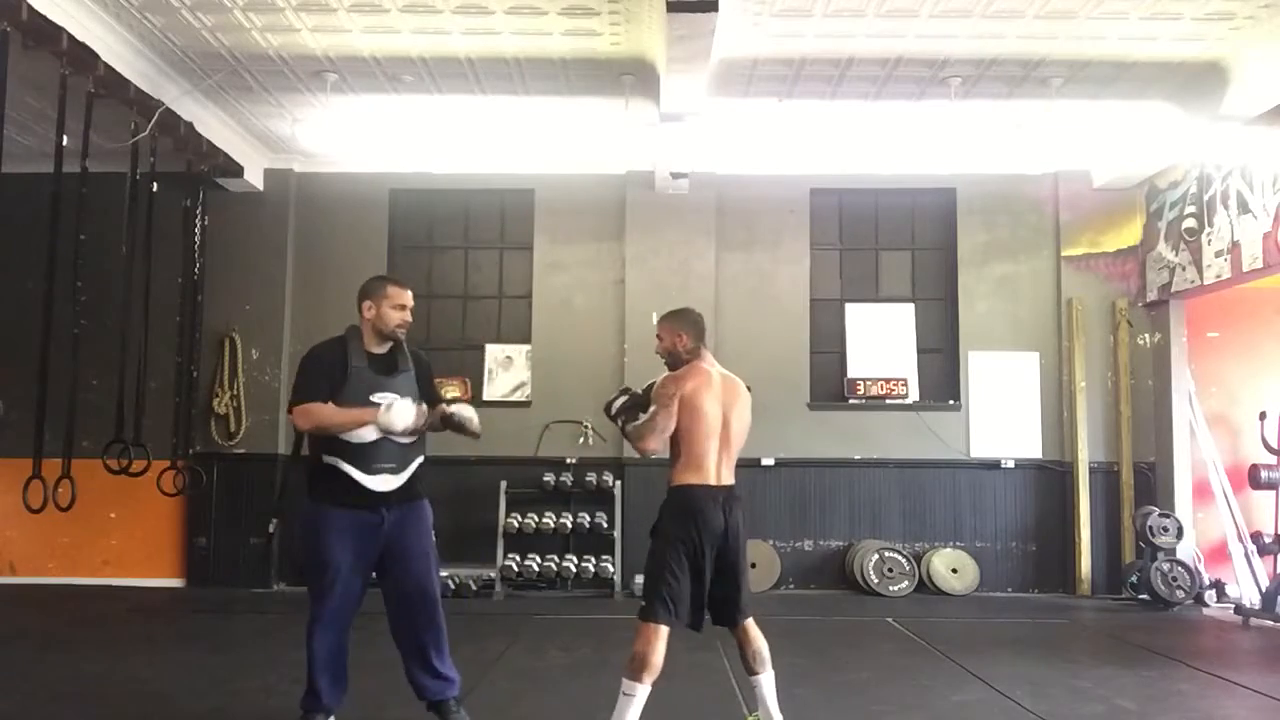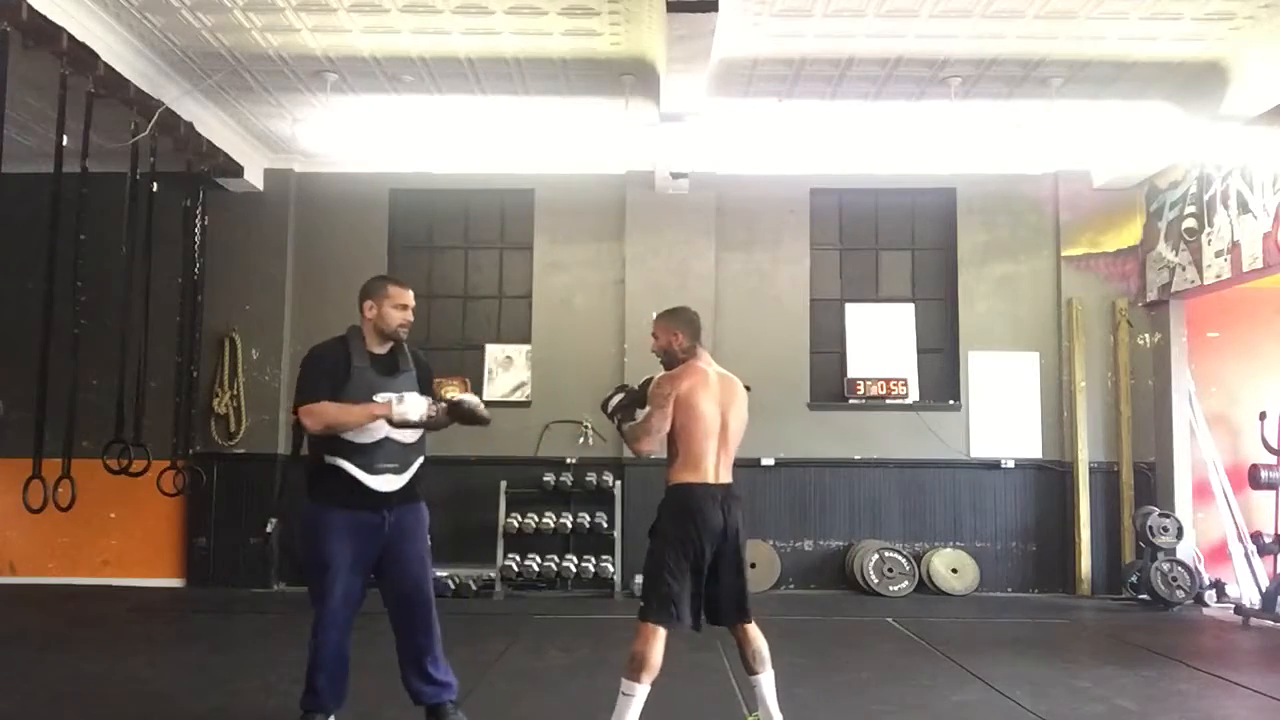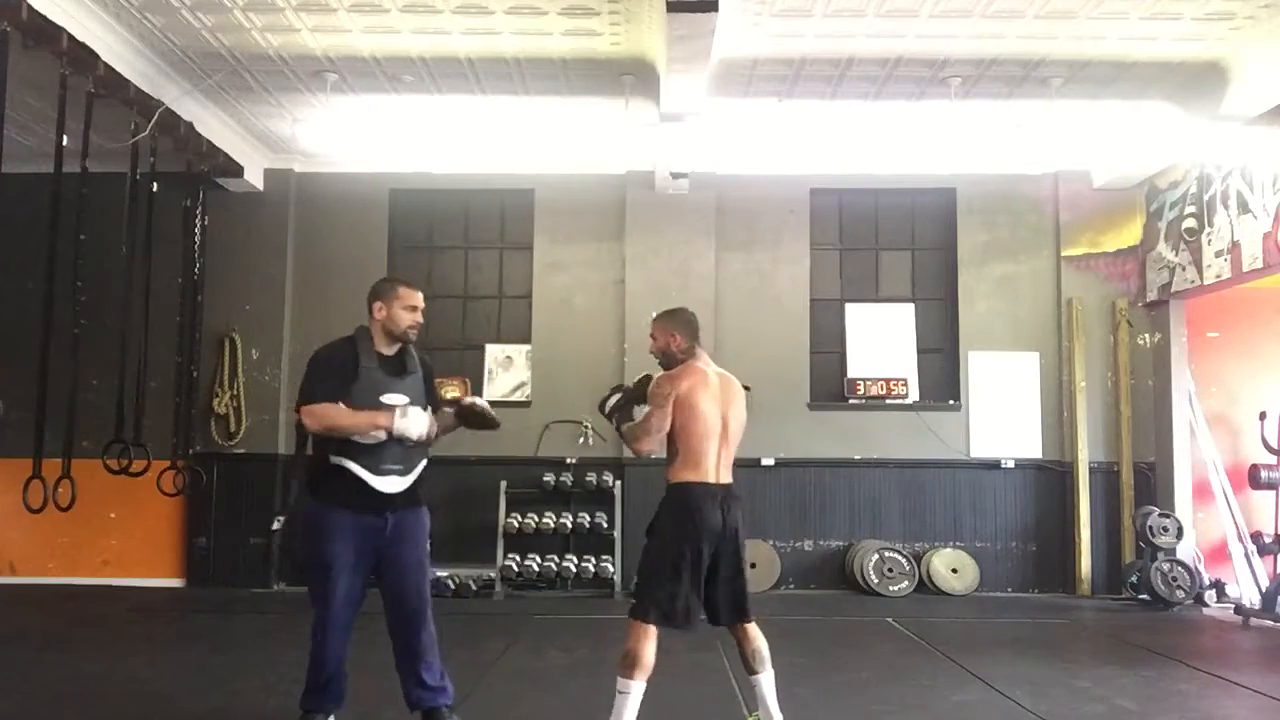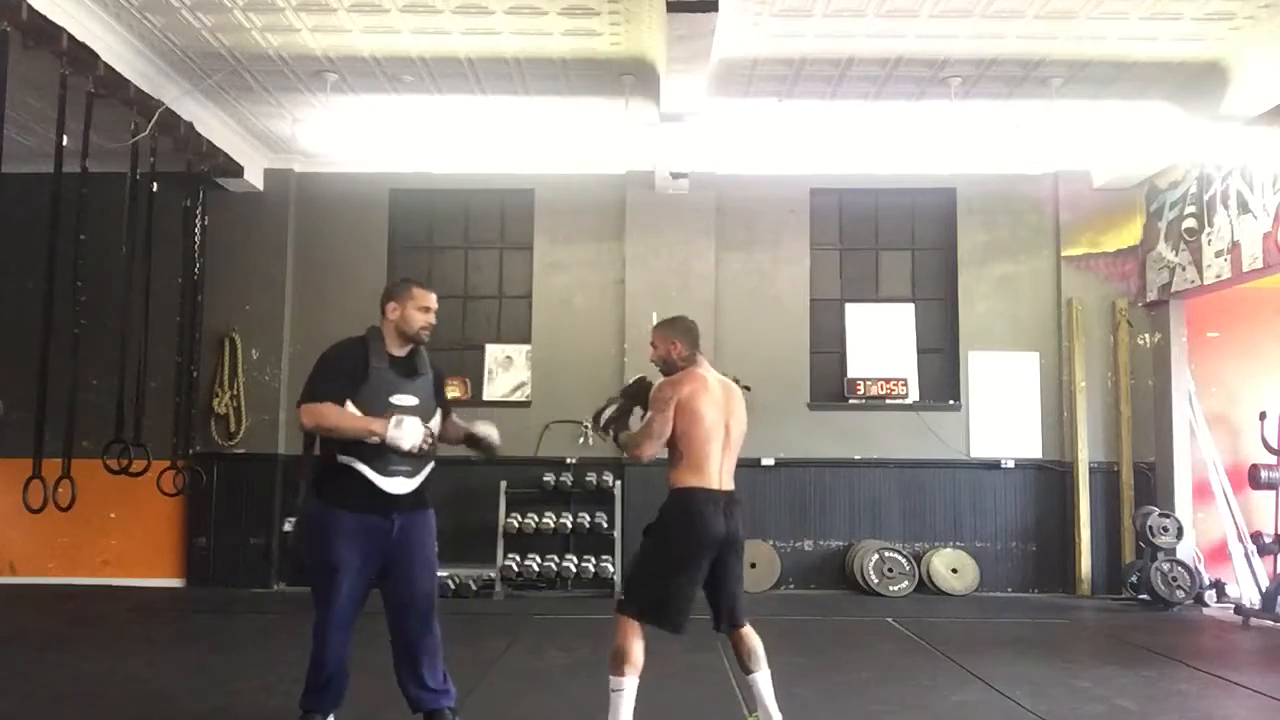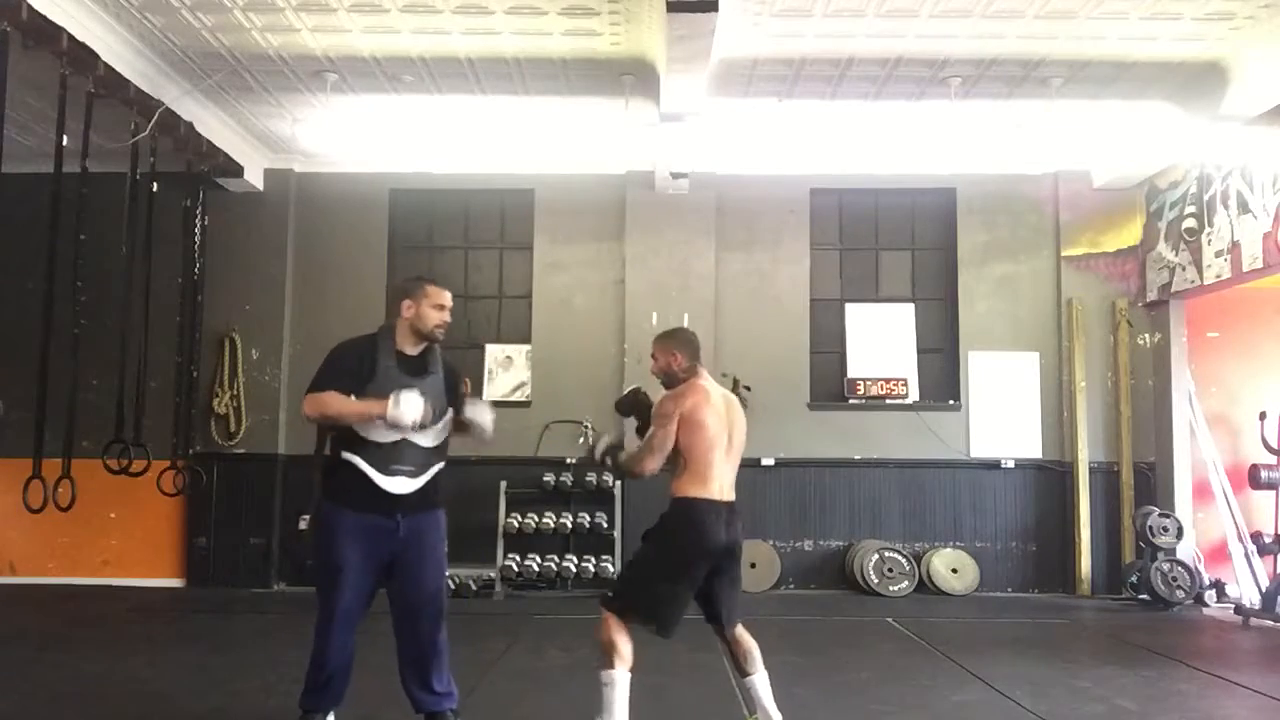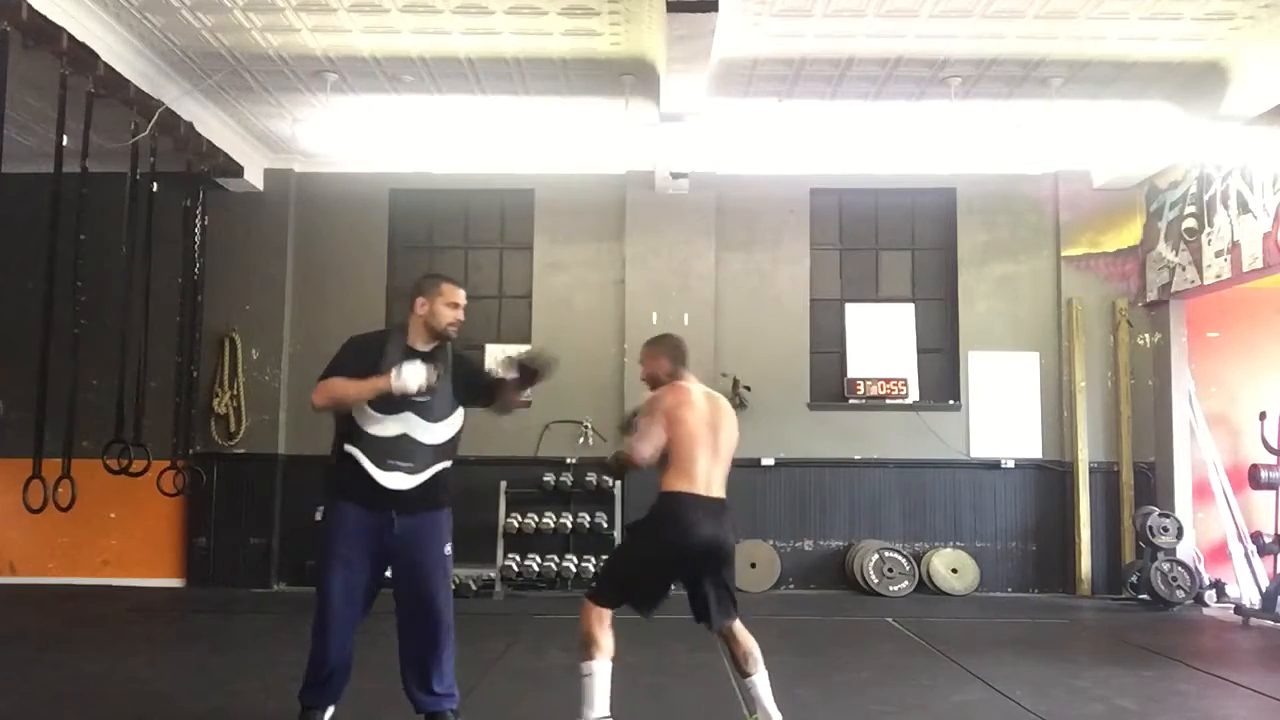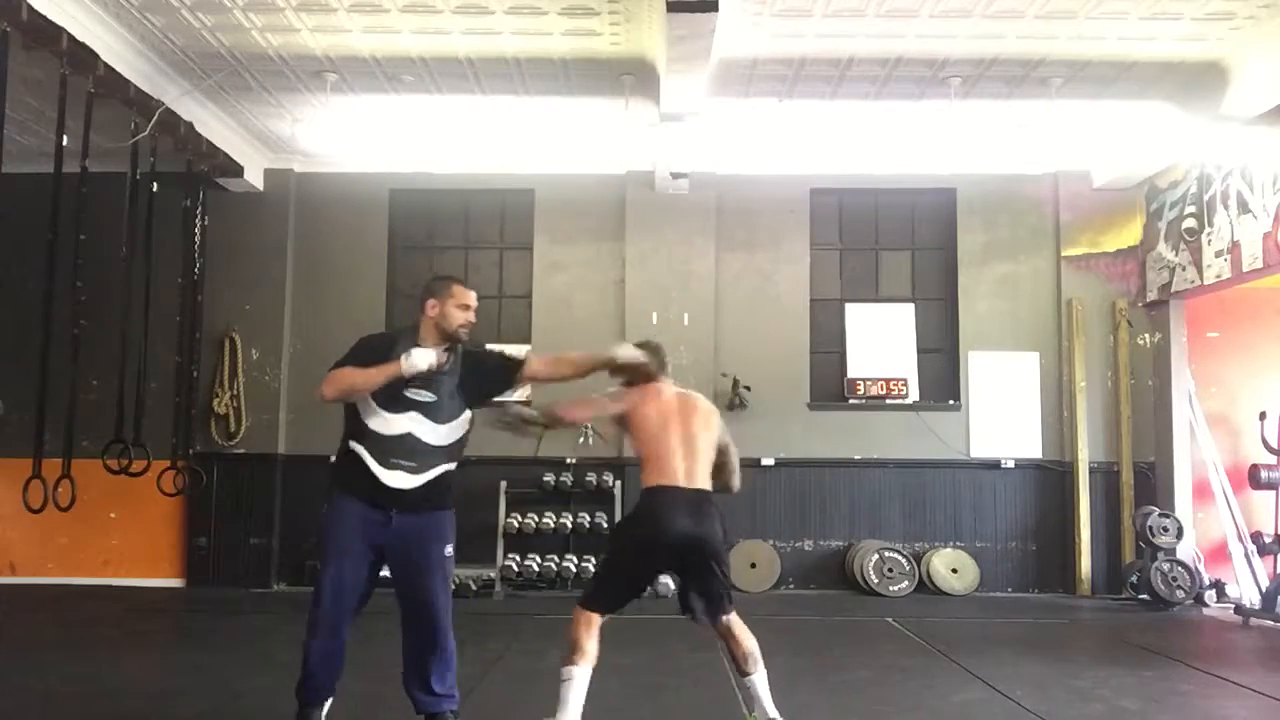
dt=0.1s
person 1, frame 1
left shoulder: (415, 363)
right shoulder: (327, 357)
left elbow: (430, 416)
right elbow: (304, 416)
left wrist: (451, 415)
right wrist: (377, 414)
left hip: (406, 507)
right hip: (339, 508)
left knee: (421, 603)
right knee: (331, 610)
person 1, frame 2
left shoulder: (413, 363)
right shoulder: (328, 357)
right elbow: (313, 417)
left wrist: (453, 411)
right wrist: (388, 409)
left hip: (404, 508)
right hip: (338, 510)
left knee: (417, 606)
right knee: (332, 613)
person 1, frame 3
left shoulder: (418, 366)
right shoulder: (335, 357)
right elbow: (314, 417)
left wrist: (460, 415)
right wrist: (389, 418)
left hip: (405, 511)
right hip: (341, 512)
left knee: (414, 610)
right knee: (333, 613)
person 1, frame 4
left shoulder: (428, 368)
right shoulder: (348, 356)
right elbow: (311, 414)
left wrist: (465, 432)
right wrist: (385, 427)
left hip: (412, 514)
right hip: (346, 512)
left knee: (418, 611)
right knee: (336, 613)
person 1, frame 5
left shoulder: (444, 370)
right shoulder: (356, 354)
left elbow: (450, 424)
right elbow: (314, 405)
left wrist: (474, 419)
right wrist: (386, 407)
left hip: (421, 514)
right hip: (354, 512)
left knee: (427, 611)
right knee: (340, 612)
person 1, frame 6
left shoulder: (459, 365)
right shoulder: (367, 348)
left elbow: (504, 399)
right elbow: (322, 398)
left wrist: (526, 375)
right wrist: (392, 382)
left hip: (424, 513)
right hip: (359, 508)
left knee: (432, 611)
right knee: (339, 609)
person 1, frame 7
left shoulder: (474, 364)
right shoulder: (379, 348)
left elbow: (542, 367)
right elbow: (332, 388)
left wrist: (609, 358)
right wrist: (403, 367)
left hip: (425, 513)
right hip: (358, 505)
left knee: (430, 612)
right knee: (333, 606)
person 2, frame 1
left shoulder: (676, 382)
right shoulder: (739, 388)
left elbow: (649, 444)
left wrist: (625, 415)
left hip: (689, 506)
right hip: (728, 506)
left knee: (655, 621)
right knee: (740, 619)
person 2, frame 2
left shoulder: (671, 381)
right shoulder: (736, 387)
left elbow: (644, 444)
left wrist: (623, 413)
left hip: (688, 505)
right hip: (727, 505)
left knee: (653, 622)
right knee: (739, 618)
person 2, frame 3
left shoulder: (670, 381)
right shoulder: (734, 387)
left elbow: (644, 444)
left wrist: (620, 413)
left hip: (687, 504)
right hip: (727, 504)
left knee: (645, 620)
right knee: (739, 618)
person 2, frame 4
left shoulder: (673, 387)
right shoulder: (733, 392)
left elbow: (645, 450)
left wrist: (616, 424)
right wrist: (650, 405)
left hip: (689, 511)
right hip: (728, 513)
left knee: (629, 619)
right knee: (735, 622)
person 2, frame 5
left shoulder: (675, 399)
right shoulder: (732, 403)
left elbow: (647, 464)
left wrist: (611, 455)
right wrist: (652, 420)
left hip: (690, 520)
right hip: (728, 522)
left knee: (614, 616)
right knee: (730, 625)
person 2, frame 6
left shoulder: (663, 399)
right shoulder: (723, 407)
left elbow: (638, 454)
left wrist: (614, 459)
left hip: (675, 518)
right hip: (716, 520)
left knee: (597, 608)
right knee: (727, 623)
person 2, frame 7
left shoulder: (632, 397)
right shoulder: (706, 409)
left elbow: (571, 413)
right elbow: (731, 481)
left wrist: (524, 414)
left hip: (658, 515)
right hip: (703, 517)
left knee: (587, 615)
right knee: (725, 618)
